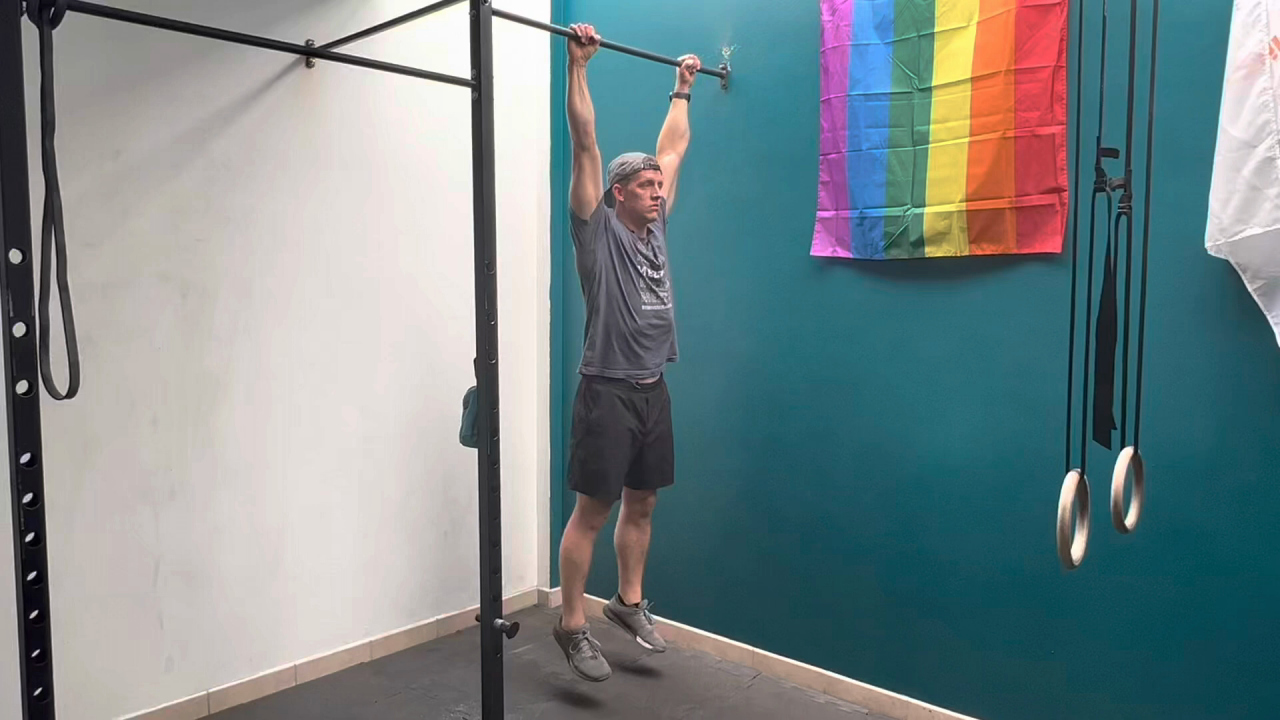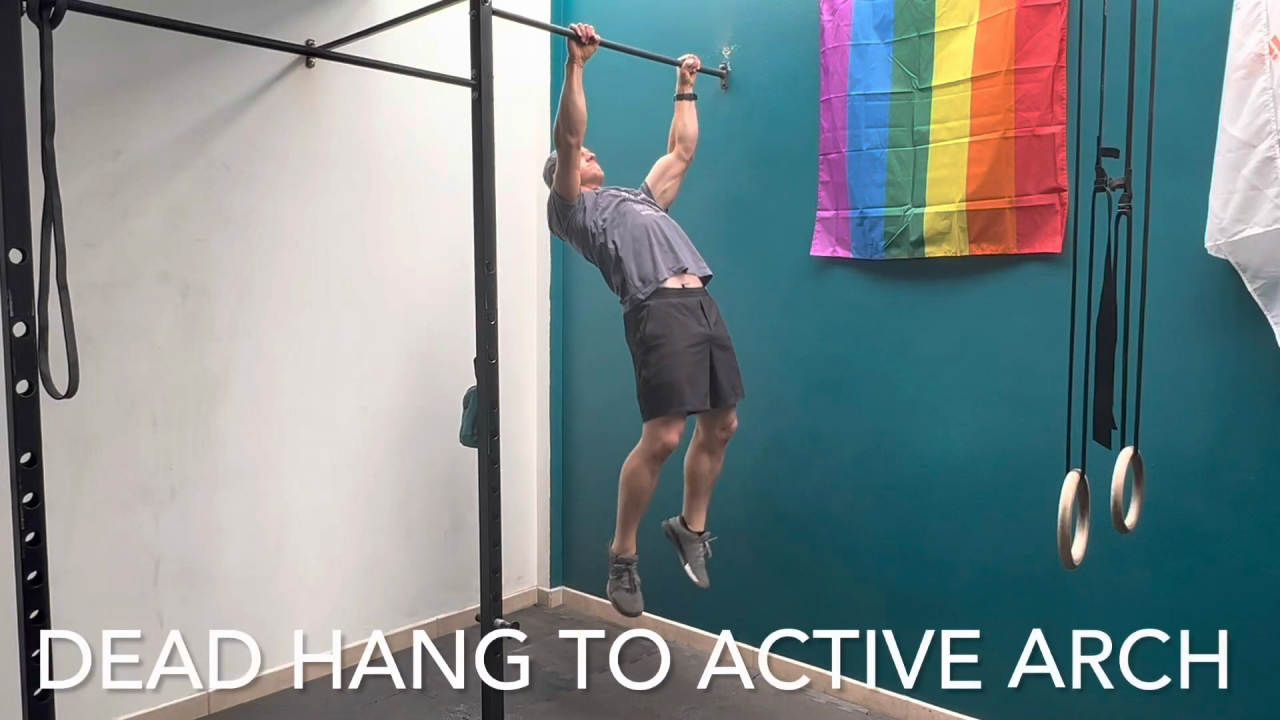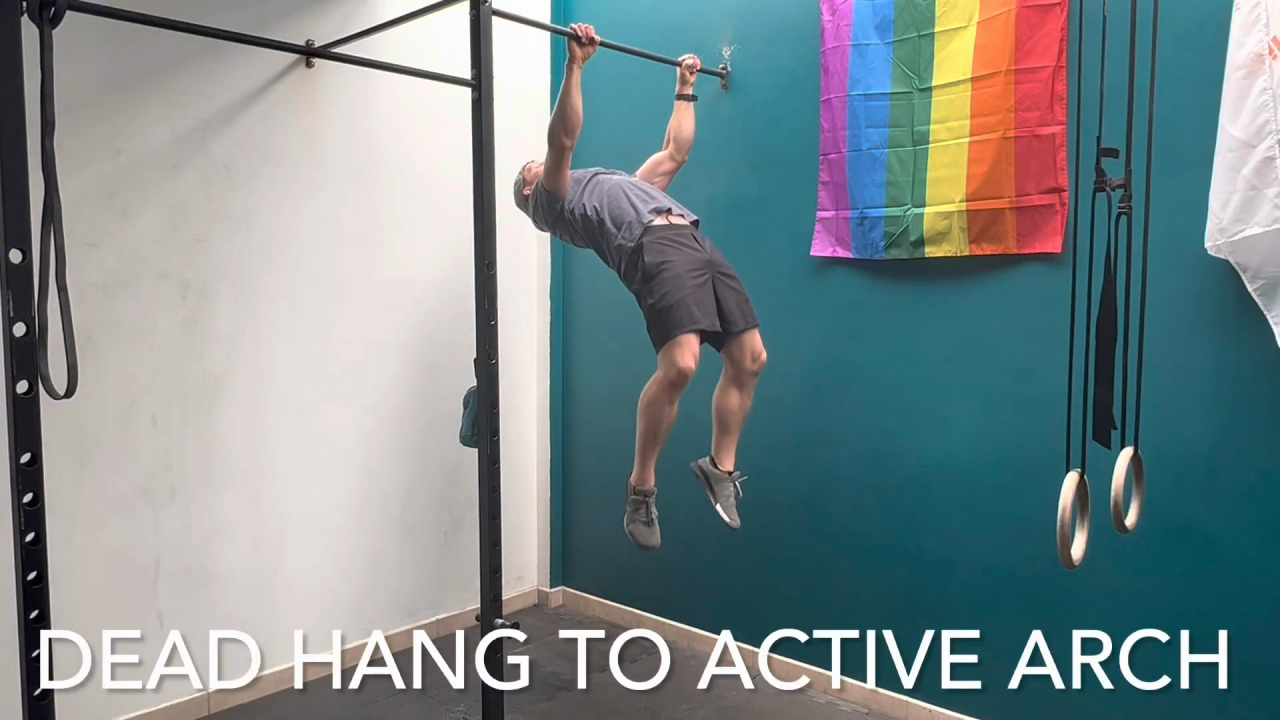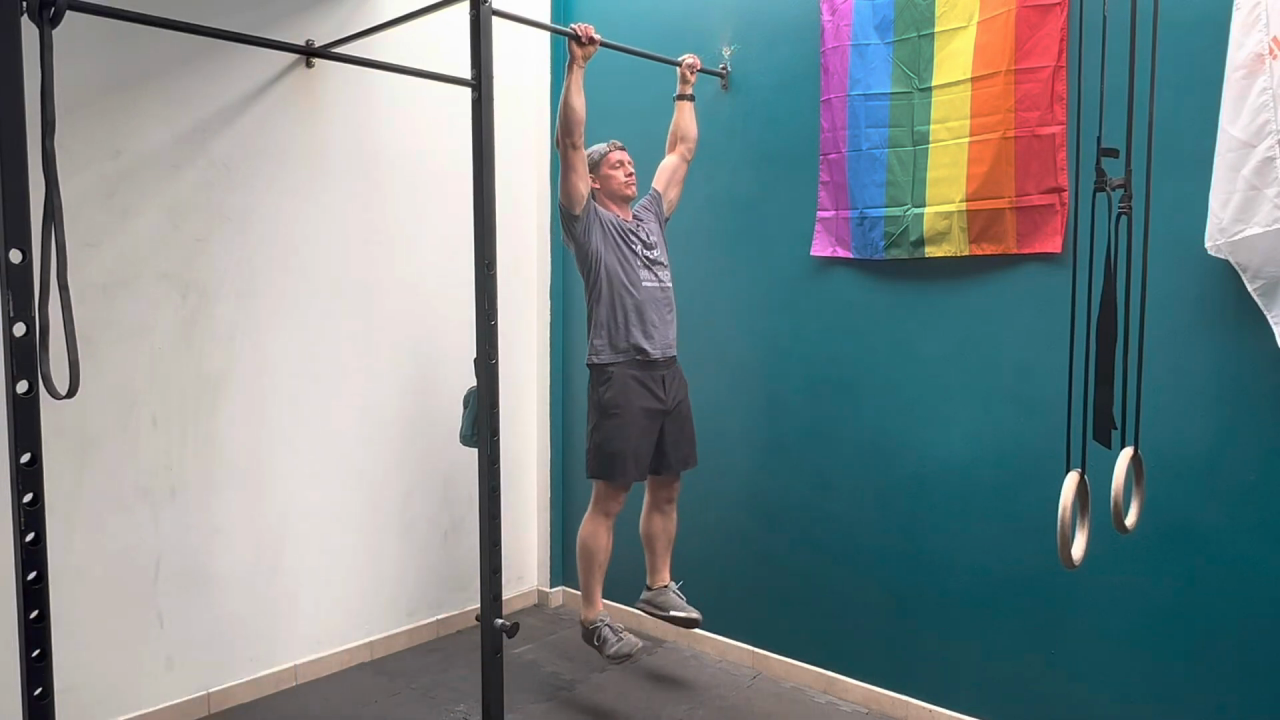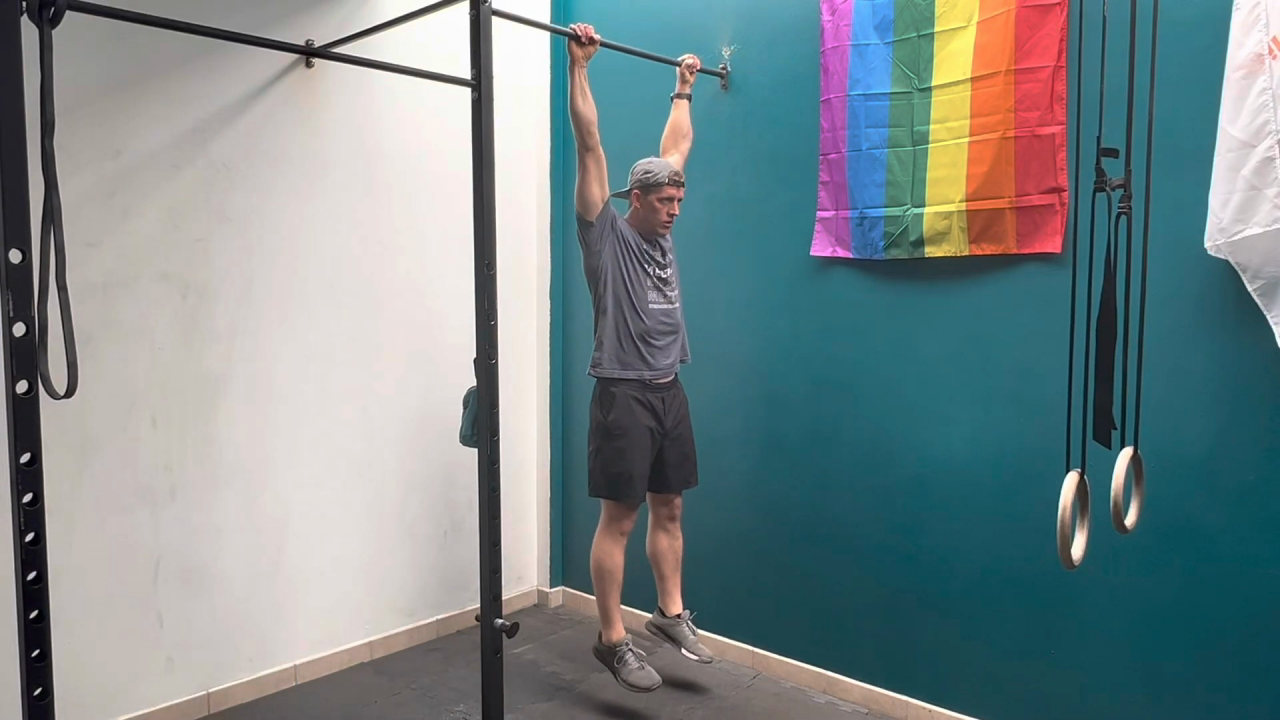
dt=1s
person 1, frame 1
left shoulder: (654, 224)
right shoulder: (596, 228)
left elbow: (673, 147)
right elbow: (585, 145)
left wrist: (681, 87)
right wrist: (579, 65)
left hip: (652, 391)
right hip: (606, 393)
left knee: (640, 506)
right knee: (592, 511)
left ankle: (630, 604)
right ankle: (572, 627)
person 1, frame 2
left shoulder: (637, 198)
right shoulder: (569, 210)
left elbow: (681, 152)
right elbow: (568, 138)
left wrist: (684, 89)
right wrist: (575, 63)
left hip: (704, 305)
right hip: (659, 311)
left knee: (721, 427)
right knee: (663, 437)
left ankle: (691, 525)
right ankle: (622, 555)
person 1, frame 3
left shoulder: (617, 182)
right shoulder: (552, 203)
left elbow: (674, 153)
right elbow: (563, 139)
left wrist: (684, 87)
right wrist: (575, 64)
left hip: (697, 244)
right hip: (655, 250)
left knee: (749, 359)
right knee: (679, 365)
left ankle: (720, 468)
right ankle: (640, 486)
person 1, frame 4
left shoulder: (649, 214)
right shoulder: (587, 221)
left elbow: (682, 149)
right elbow: (568, 144)
left wrist: (685, 88)
right wrist: (577, 64)
left hip: (667, 372)
right hip: (620, 376)
left knee: (665, 490)
right knee: (608, 500)
left ankle: (660, 589)
right ankle: (593, 617)
person 1, frame 5
left shoulder: (662, 231)
right shoulder: (604, 232)
left elbow: (677, 146)
right elbow: (588, 145)
left wrist: (683, 88)
right wrist: (578, 65)
left hip: (669, 393)
right hip: (622, 396)
left knee: (669, 510)
right knee: (619, 519)
left ankle: (672, 615)
right ankle: (612, 639)
